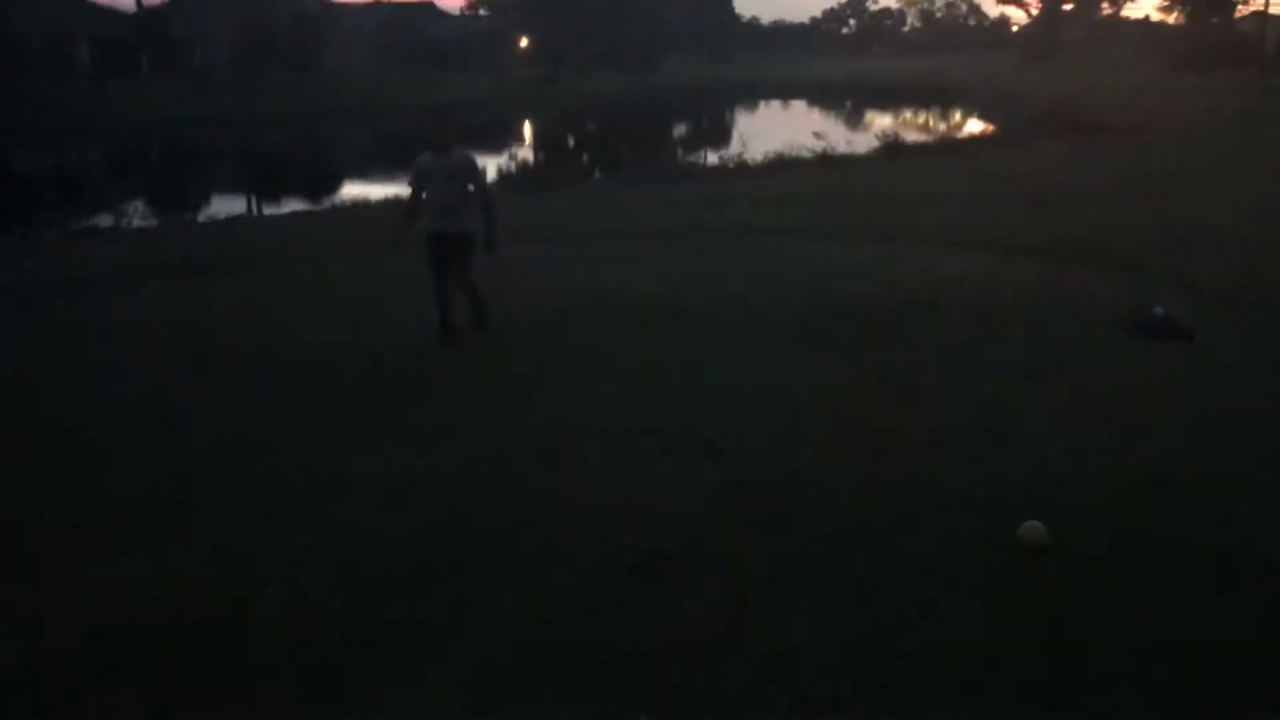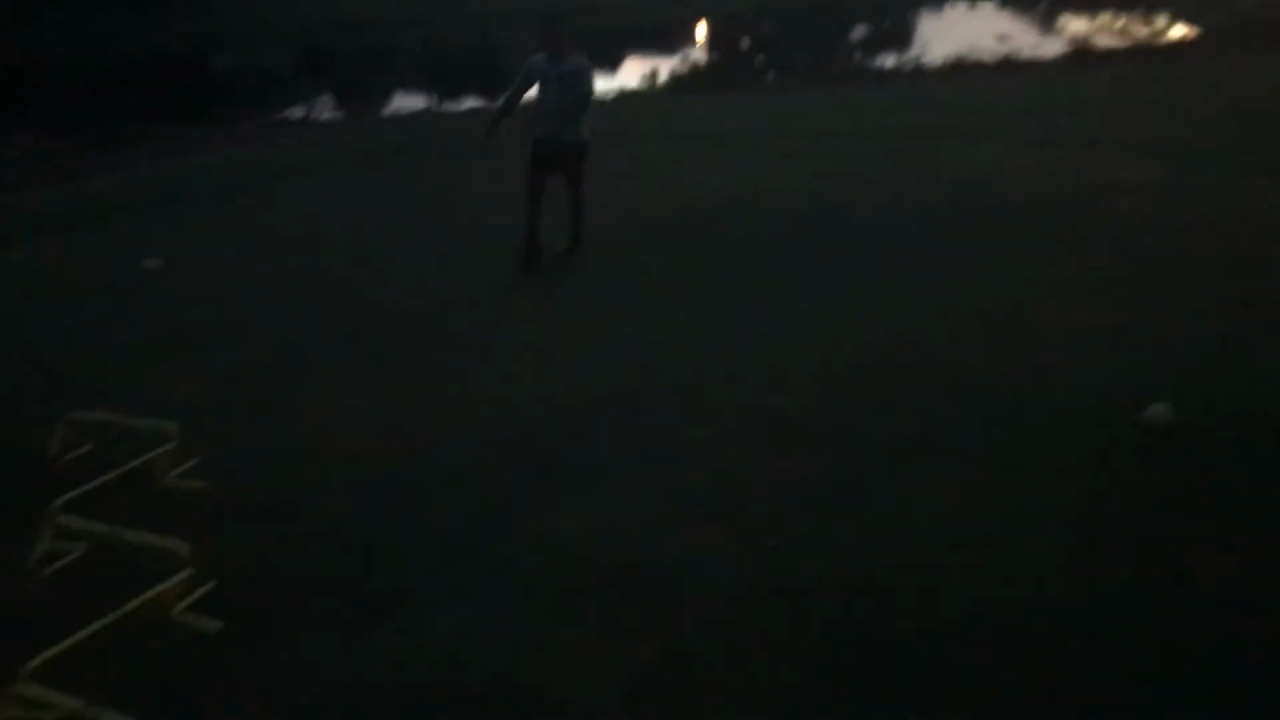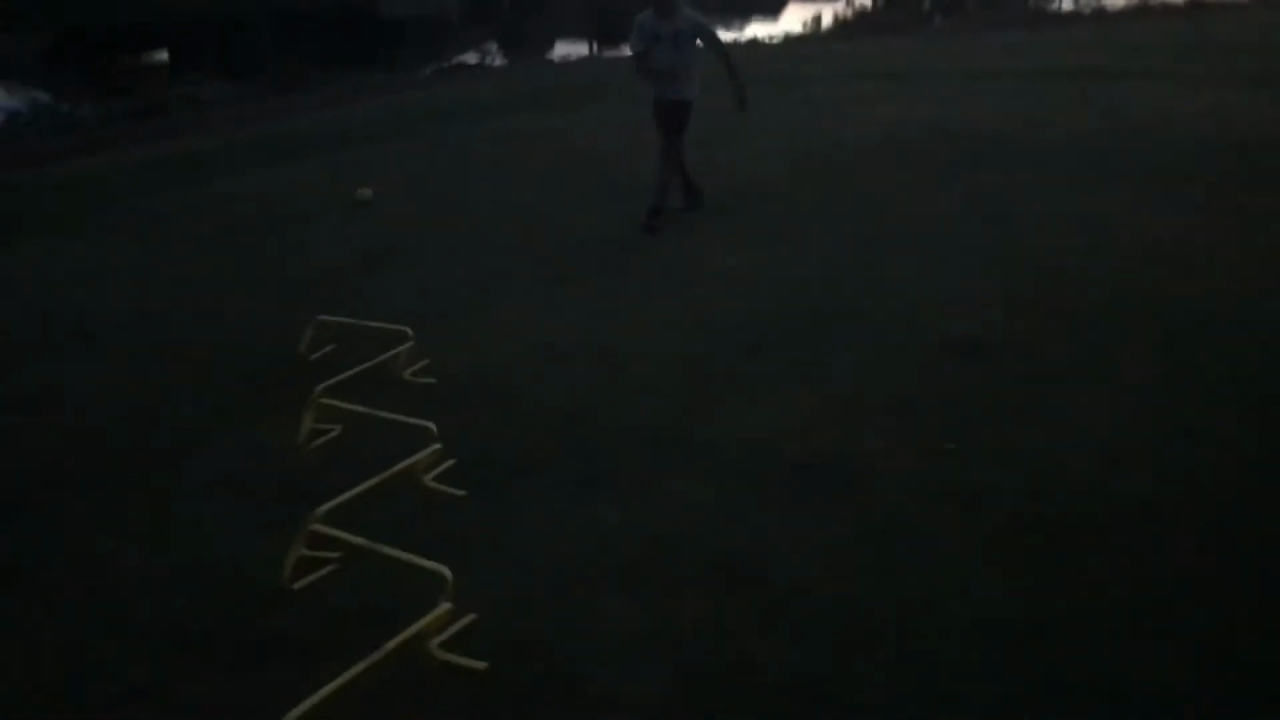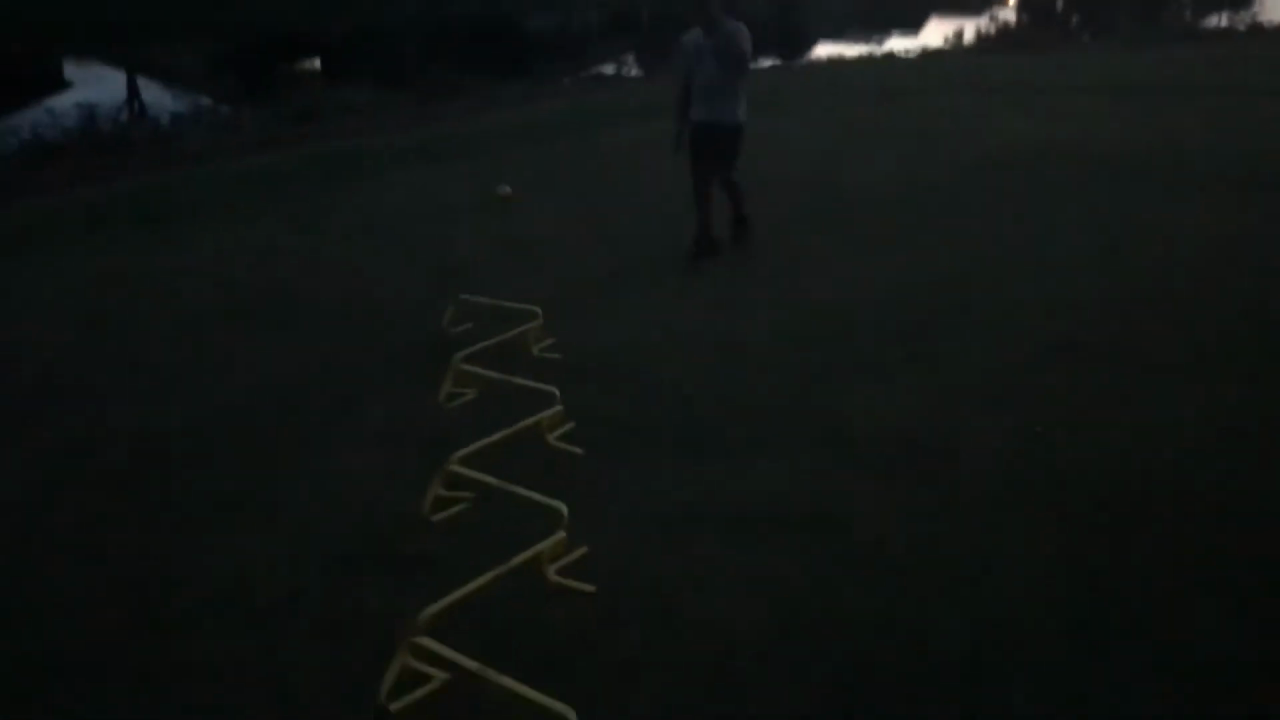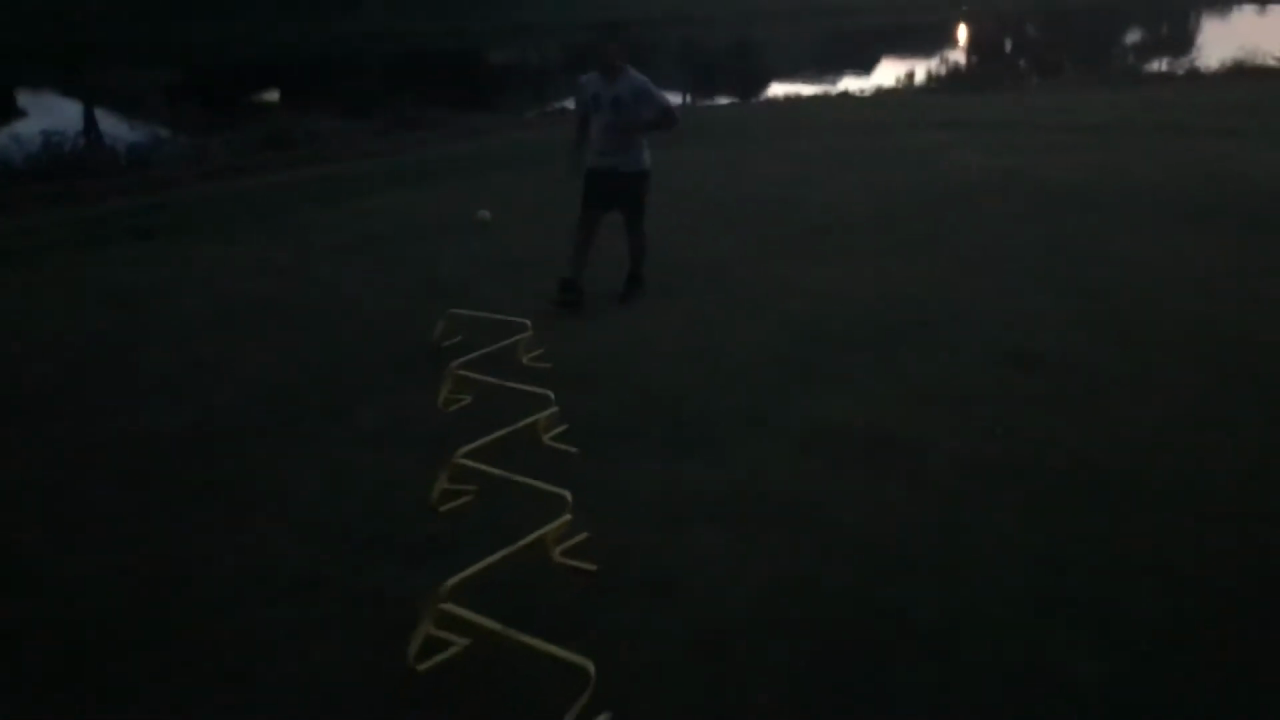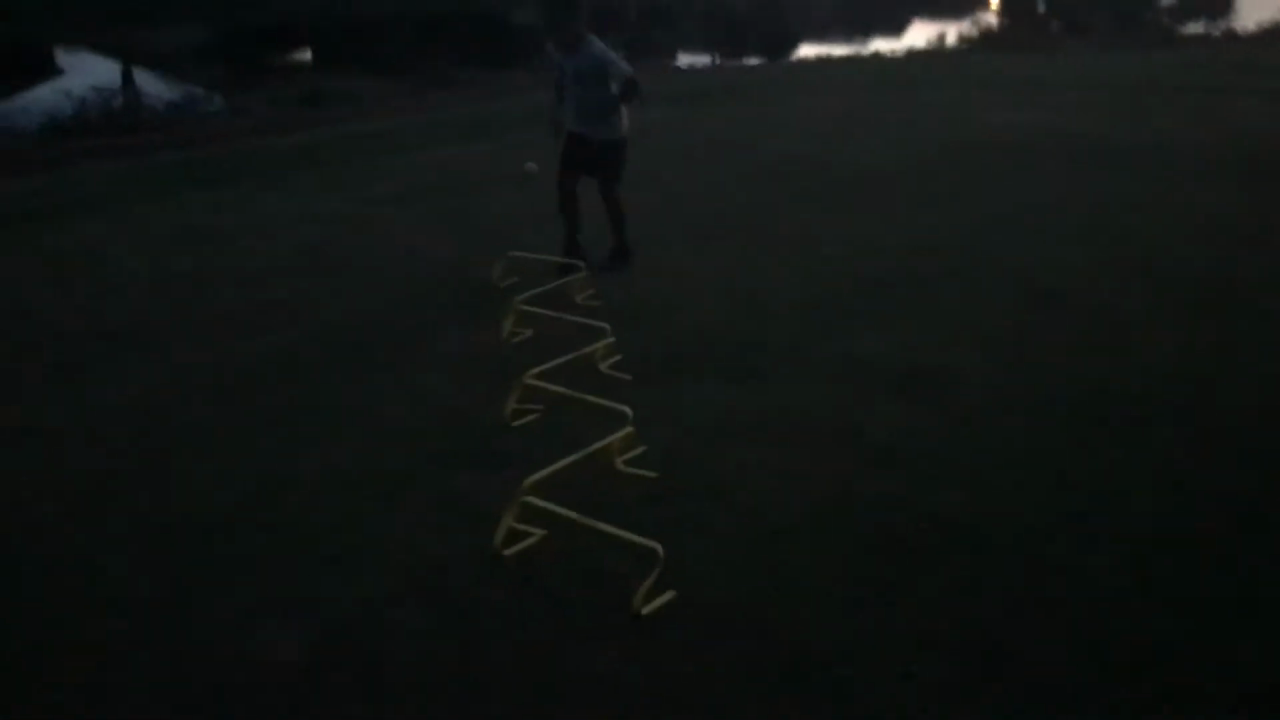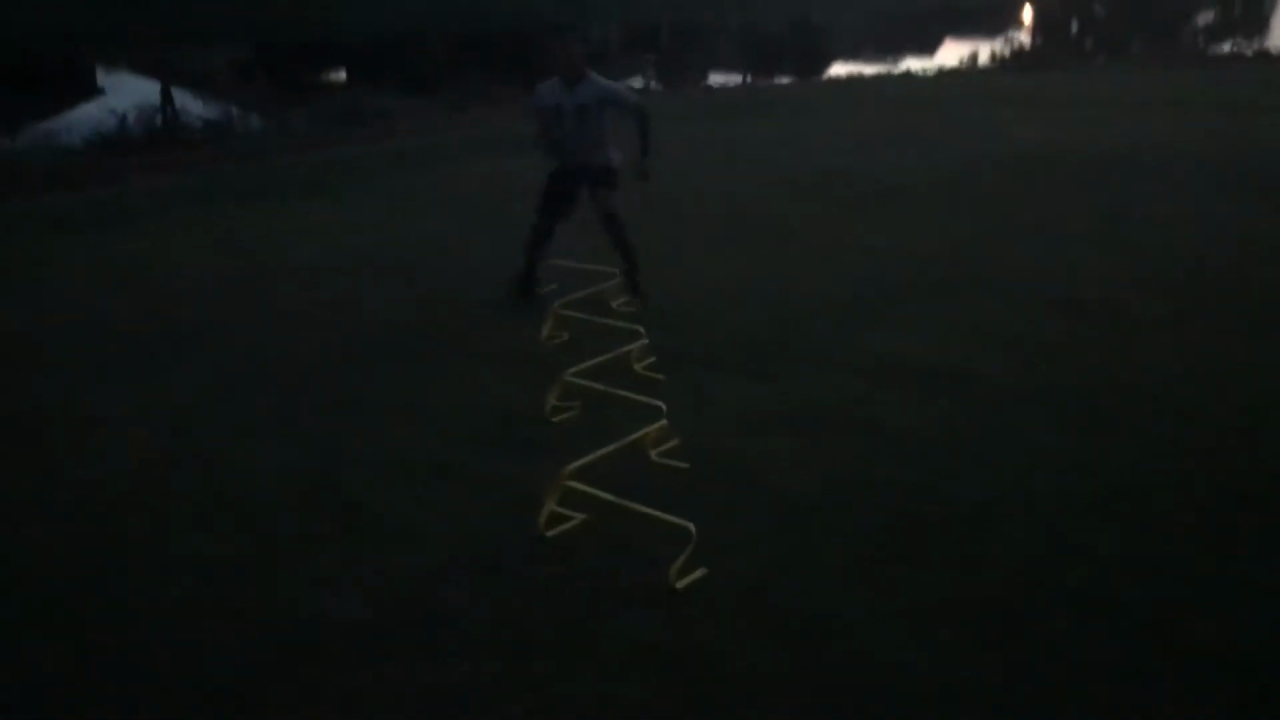
dt=0.7s
person 1, frame 1
left shoulder: (463, 161)
right shoulder: (423, 163)
left elbow: (482, 195)
right elbow: (415, 198)
left wrist: (489, 232)
right wrist: (406, 229)
left hip: (461, 228)
right hip: (435, 229)
left knee: (461, 277)
right knee: (439, 280)
left ankle: (478, 305)
right ankle: (447, 327)
person 1, frame 2
left shoulder: (581, 66)
right shoulder: (537, 63)
left elbow: (582, 105)
right elbow: (516, 94)
left wrist: (548, 117)
right wrist: (496, 122)
left hip: (574, 138)
right hip: (544, 136)
left knee: (575, 188)
right knee: (534, 186)
left ankle: (576, 236)
right ankle: (532, 243)
person 1, frame 3
left shoulder: (691, 21)
right shoulder: (642, 22)
left elbow: (721, 52)
right elbow: (639, 63)
left wrist: (738, 88)
right wrist: (662, 76)
left hip: (682, 95)
right hip: (660, 94)
left knee: (669, 149)
right knee: (673, 149)
left ankle: (656, 211)
right ankle: (691, 191)
person 1, frame 4
left shoulder: (736, 32)
right shoulder: (689, 40)
left elbow: (741, 66)
right elbow: (686, 86)
left wrist: (720, 26)
right wrist: (681, 126)
left hip: (729, 117)
right hip: (700, 118)
left knee: (724, 176)
right knee: (700, 177)
left ankle: (740, 218)
right ankle: (705, 237)
person 1, frame 5
left shoulder: (638, 84)
right shoulder: (586, 84)
left elbow: (669, 119)
left wrist: (633, 126)
right wrist: (578, 153)
left hip: (632, 166)
right hip: (598, 165)
left knee: (633, 225)
right knee: (586, 221)
left ankle: (636, 278)
right ankle: (572, 286)
person 1, frame 6
left shoulder: (597, 53)
right shoulder: (556, 50)
left elbow: (631, 87)
left wrist: (603, 110)
right wrist: (558, 114)
left hip: (607, 131)
right hip: (577, 128)
left knee: (608, 190)
right knee: (565, 185)
left ankle: (621, 248)
right ankle: (572, 246)
person 1, frame 7
left shoulder: (602, 89)
right shoulder: (546, 90)
left elbow: (640, 113)
right elbow: (543, 128)
left wrist: (643, 157)
right wrist: (552, 145)
left hip: (600, 162)
right hip: (565, 163)
left knee: (608, 213)
right knee: (542, 225)
left ankle: (632, 276)
right ankle: (528, 278)
